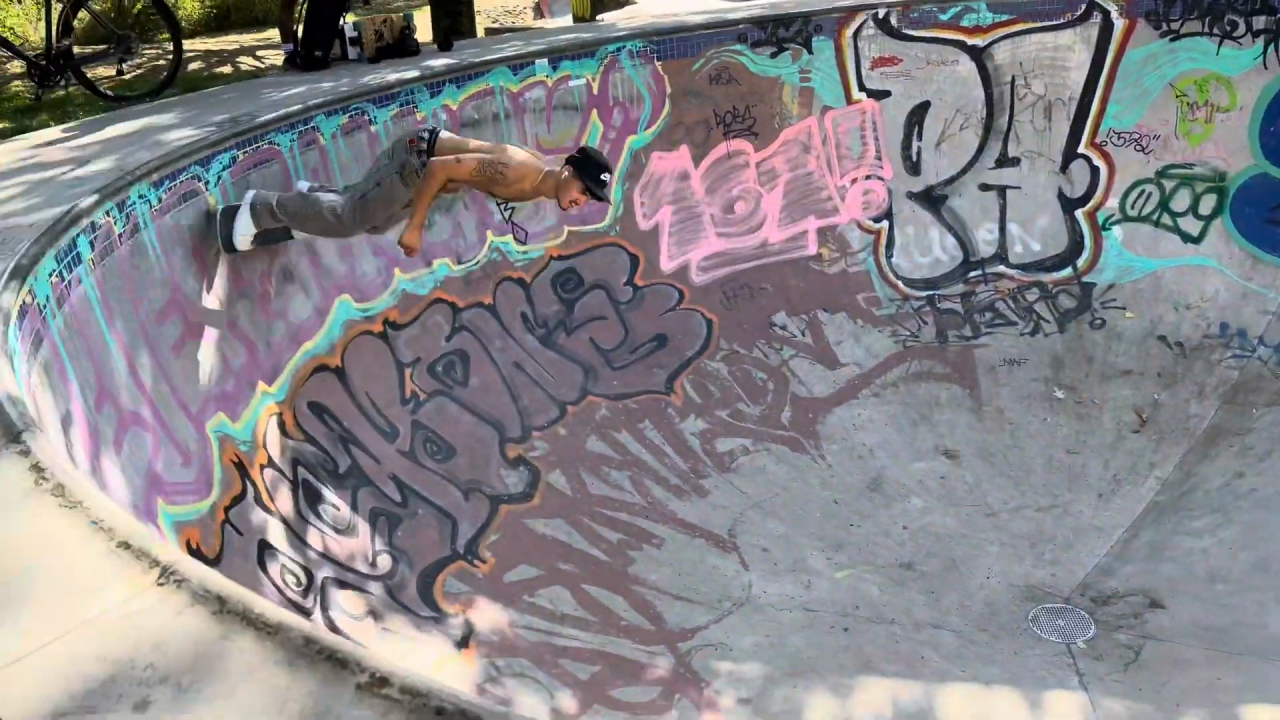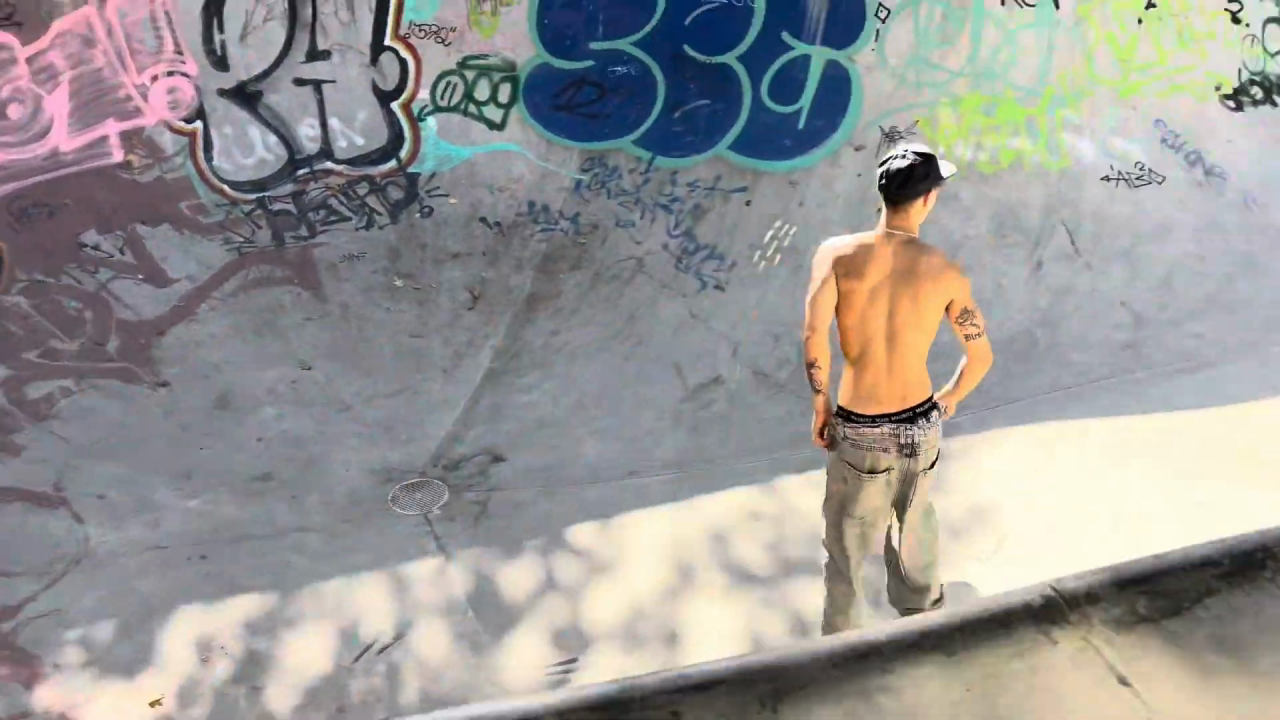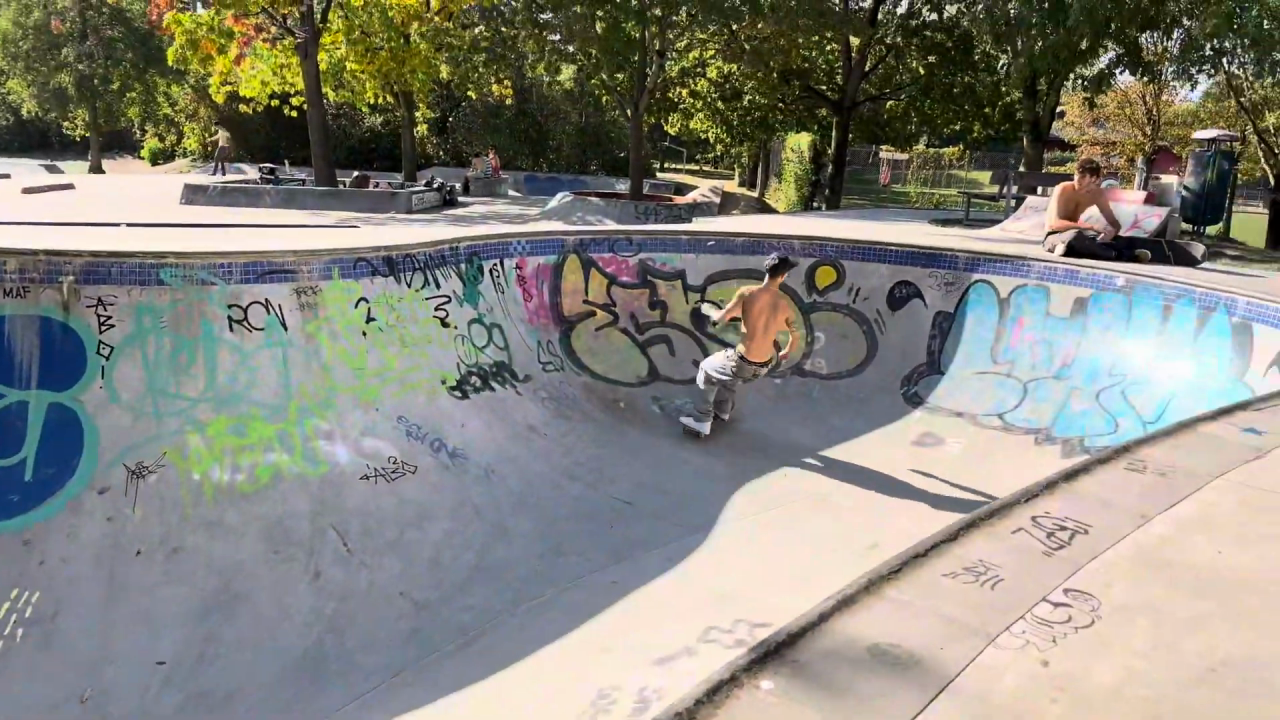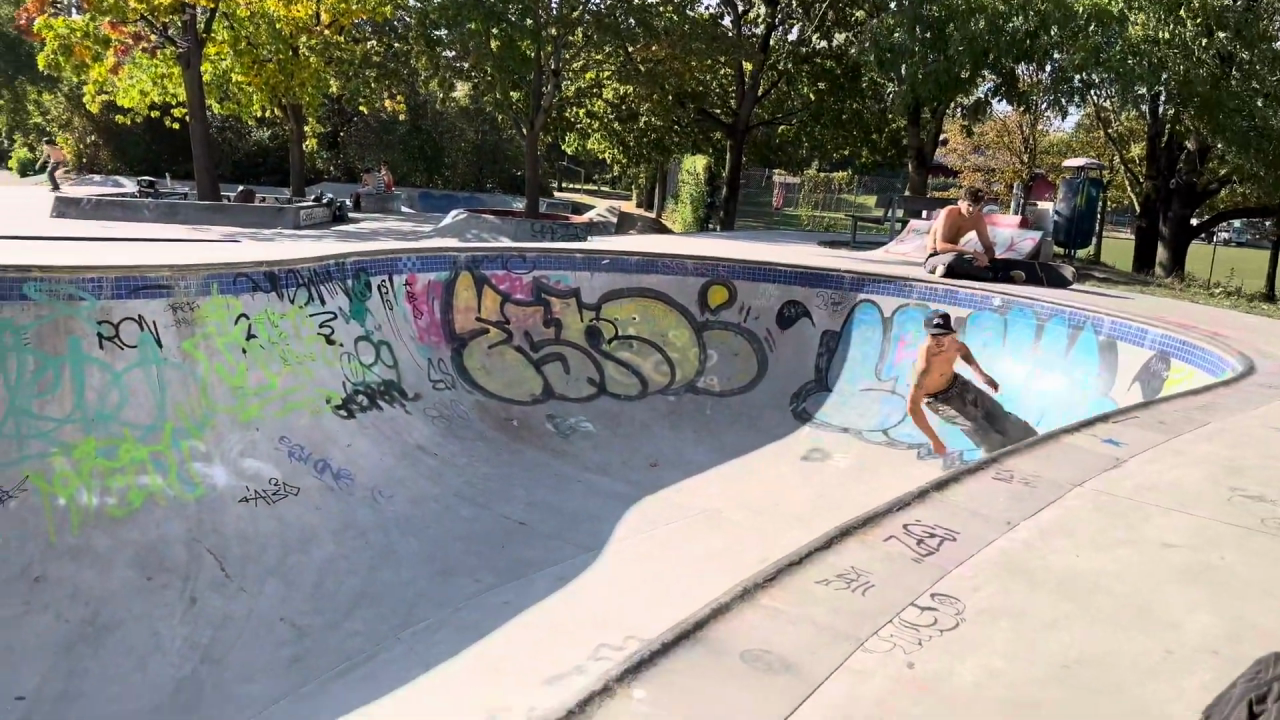
dt=1s
person 1, frame 1
left shoulder: (544, 175)
right shoulder: (514, 173)
right elbow: (439, 168)
right wrist: (414, 227)
left hip: (432, 155)
right hip: (418, 154)
left knee: (371, 217)
right knee: (348, 216)
left ankle: (309, 196)
right ankle: (258, 208)
person 1, frame 2
left shoulder: (838, 252)
right shoulder: (945, 271)
left elbow: (814, 333)
right elbow: (981, 356)
left wrist: (820, 405)
right wrist: (950, 398)
left hip: (860, 434)
right hip: (919, 429)
left knee: (847, 541)
right knee: (913, 518)
left ankle: (843, 632)
right ankle: (920, 608)
person 1, frame 3
right shoulder: (786, 305)
left elbow: (720, 317)
right elbow: (795, 337)
left wrist: (709, 311)
right wrist: (787, 352)
left hip: (742, 363)
right hip: (763, 368)
left knee: (707, 368)
left ankle: (701, 420)
right ankle: (722, 408)
person 1, frame 4
right shoulder: (925, 367)
right elbow: (912, 407)
left wrist: (981, 373)
right wrist: (934, 440)
left hip: (956, 384)
right hip: (940, 401)
right knee: (986, 436)
